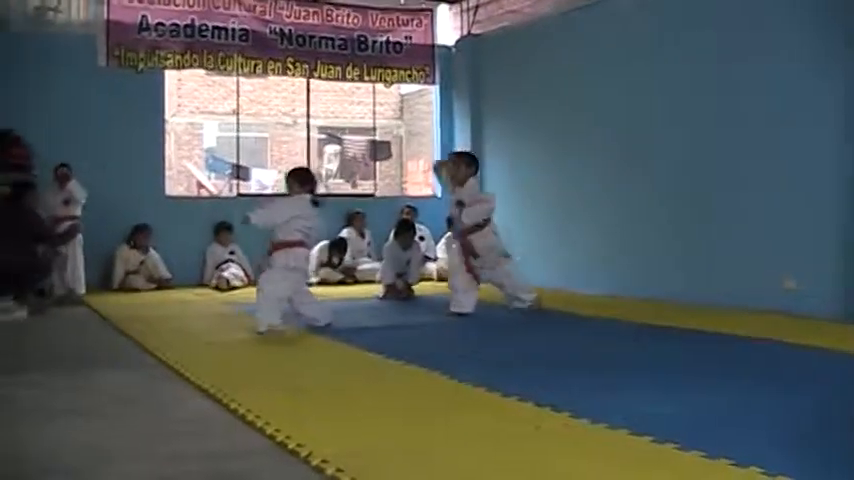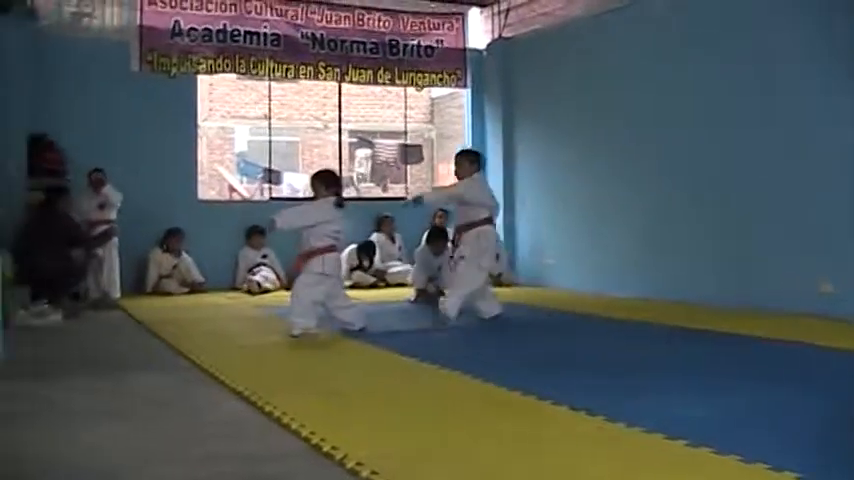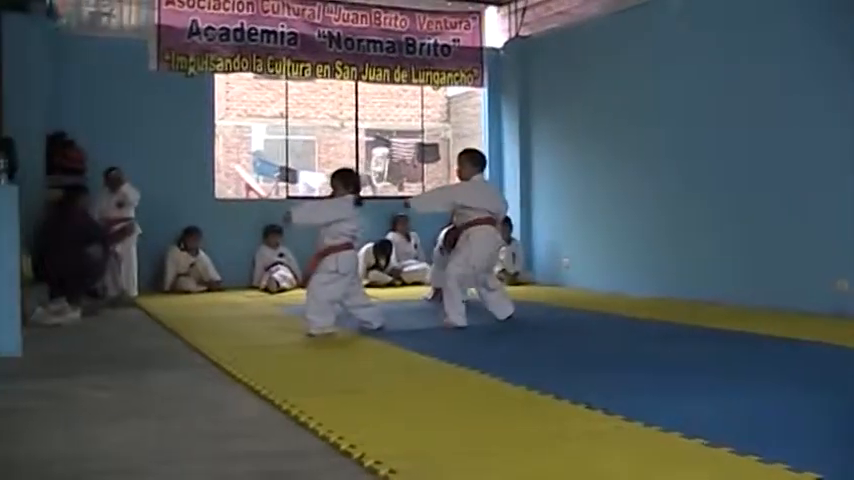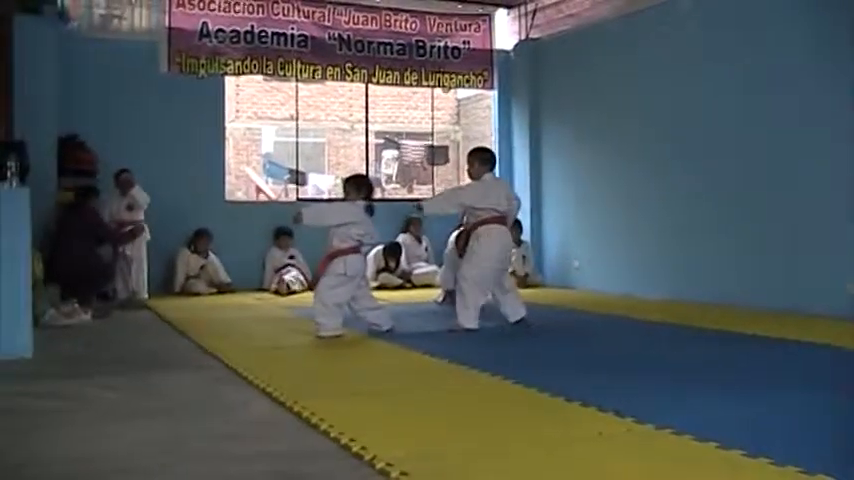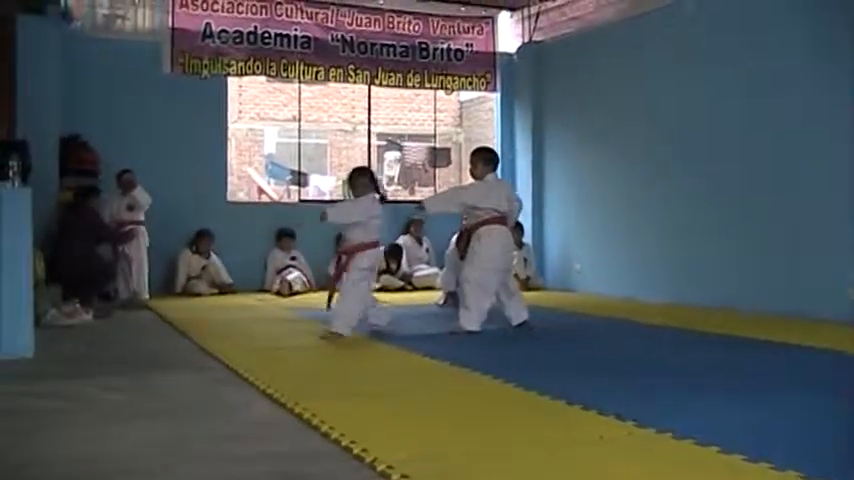
dt=0.3s
person 1, frame 1
left shoulder: (471, 189)
right shoulder: (456, 186)
left elbow: (488, 204)
left wrist: (464, 215)
right wrist: (445, 167)
left hip: (481, 237)
right hip: (466, 239)
left knee: (501, 273)
right knee: (457, 271)
left ankle: (528, 299)
right ankle: (461, 306)
person 1, frame 2
left shoulder: (472, 185)
right shoulder: (475, 186)
left elbow: (450, 193)
right elbow: (493, 206)
left wrist: (424, 197)
left hip: (478, 235)
right hip: (469, 235)
left knee: (463, 273)
right knee: (474, 277)
left ankle: (449, 311)
right ankle: (492, 310)
person 1, frame 3
left shoulder: (465, 189)
right shoulder: (490, 189)
left elbow: (440, 196)
right elbow: (502, 207)
left wrist: (412, 202)
left hip: (476, 237)
right hip: (489, 236)
left knee: (452, 275)
right knee: (485, 278)
left ankle: (455, 319)
right ankle: (505, 311)
person 1, frame 4
left shoulder: (475, 188)
right shoulder: (502, 186)
left elbow: (452, 198)
right elbow: (514, 205)
left wrist: (425, 206)
left hip: (486, 237)
right hip: (500, 235)
left knee: (468, 277)
right knee: (499, 278)
left ankle: (467, 322)
right ankle: (518, 314)
person 1, frame 5
left shoulder: (477, 188)
right shoulder: (504, 187)
left elbow: (453, 197)
right elbow: (515, 207)
left wrist: (426, 204)
left hip: (486, 237)
right hip: (501, 235)
left knee: (471, 278)
right knee: (503, 279)
left ankle: (470, 323)
right ankle: (520, 317)
person 2, frame 1
left shoulder: (298, 204)
right shoulder: (305, 206)
left elbow: (273, 212)
left wrist: (252, 217)
left hip: (289, 255)
right hip: (294, 254)
left knee: (270, 285)
right knee: (296, 291)
left ankle: (268, 323)
right ankle: (320, 318)
person 2, frame 2
left shoulder: (324, 207)
right shoulder: (330, 208)
left elbow: (299, 215)
left wrist: (277, 221)
left hip: (321, 261)
right hip: (326, 259)
left knee: (303, 291)
right knee: (333, 295)
left ankle: (302, 327)
right ankle: (355, 321)
person 2, frame 3
left shoulder: (341, 205)
right shoulder: (349, 206)
left elbow: (316, 210)
left wrist: (293, 214)
left hip: (336, 258)
right hip: (345, 256)
left knee: (319, 290)
right knee: (353, 293)
left ankle: (321, 326)
right ankle: (373, 320)
person 2, frame 4
left shoulder: (351, 210)
right shoulder: (363, 213)
left elbow: (325, 211)
right elbow: (370, 238)
left wrist: (303, 214)
left hip: (344, 262)
right hip: (354, 260)
left knee: (326, 293)
right knee: (360, 296)
left ankle: (329, 328)
right ankle: (382, 323)
person 2, frame 5
left shoulder: (371, 203)
right shoulder: (358, 203)
left elbow: (345, 211)
left wrist: (328, 214)
left hip: (364, 256)
right hip: (354, 255)
left knee: (352, 292)
right knee: (361, 293)
left ankle: (340, 328)
right ankle: (379, 321)
person 3, frame 1
right shoulder: (27, 215)
right elbow: (52, 240)
right wrist: (71, 232)
right hip: (15, 264)
right knee: (44, 266)
right ankle: (20, 304)
person 3, frame 2
left shoulder: (36, 216)
right shoulder: (62, 219)
right elbow: (87, 242)
right wrist: (107, 235)
left hip: (27, 271)
right hip: (49, 271)
left ankle: (39, 301)
right ankle: (55, 307)
person 3, frame 3
left shoulder: (55, 213)
right shoulder: (79, 216)
right elbow: (106, 239)
right wrist: (124, 232)
left hip: (47, 269)
right hip: (67, 268)
left ankle: (58, 299)
right ankle: (73, 304)
person 3, frame 4
left shoulder: (66, 214)
right shoulder: (89, 216)
right elbow: (115, 239)
right wrist: (134, 233)
right hip: (79, 269)
right knee: (108, 269)
left ankle: (69, 300)
right ankle: (84, 306)
person 3, frame 5
left shoulder: (68, 213)
right shoulder: (89, 215)
right elbow: (114, 238)
right wrist: (129, 234)
right hip: (79, 269)
right knee: (109, 268)
left ankle: (71, 300)
right ankle: (85, 305)
person 4, frame 1
left shoulder: (75, 190)
right shoulder: (50, 193)
left elbow: (81, 197)
right elbow: (45, 212)
left wrist: (70, 181)
right wrist: (52, 220)
right hip: (56, 231)
left knee: (74, 261)
right knee: (57, 262)
left ankle: (77, 291)
right ankle: (60, 291)
person 4, frame 2
left shoulder: (109, 195)
right shoulder: (85, 198)
left elbow: (117, 200)
right elbow: (80, 216)
left wrist: (105, 185)
right wrist: (87, 224)
right hip: (91, 235)
left knee: (109, 265)
right knee: (92, 266)
left ankle: (111, 295)
right ankle: (94, 295)
person 4, frame 3
left shoulder: (126, 193)
right shoulder: (103, 197)
left elbow: (135, 199)
right elbow: (98, 216)
left wrist: (123, 184)
right wrist: (105, 223)
left knee: (127, 263)
right knee: (111, 264)
left ankle: (129, 292)
right ankle: (113, 292)
person 4, frame 4
left shoulder: (137, 196)
right shoulder: (113, 200)
left elbow: (145, 202)
right elbow: (108, 218)
left wrist: (133, 187)
right wrist: (115, 226)
left knee: (138, 265)
right knee: (121, 267)
left ankle: (140, 295)
right ankle: (123, 295)
person 4, frame 5
left shoulder: (138, 196)
right shoulder: (114, 200)
left elbow: (147, 203)
right elbow: (108, 218)
left wrist: (135, 188)
right wrist: (116, 226)
left hip: (136, 234)
left knee: (138, 265)
right knee: (122, 266)
left ankle: (141, 295)
right ankle: (124, 295)
